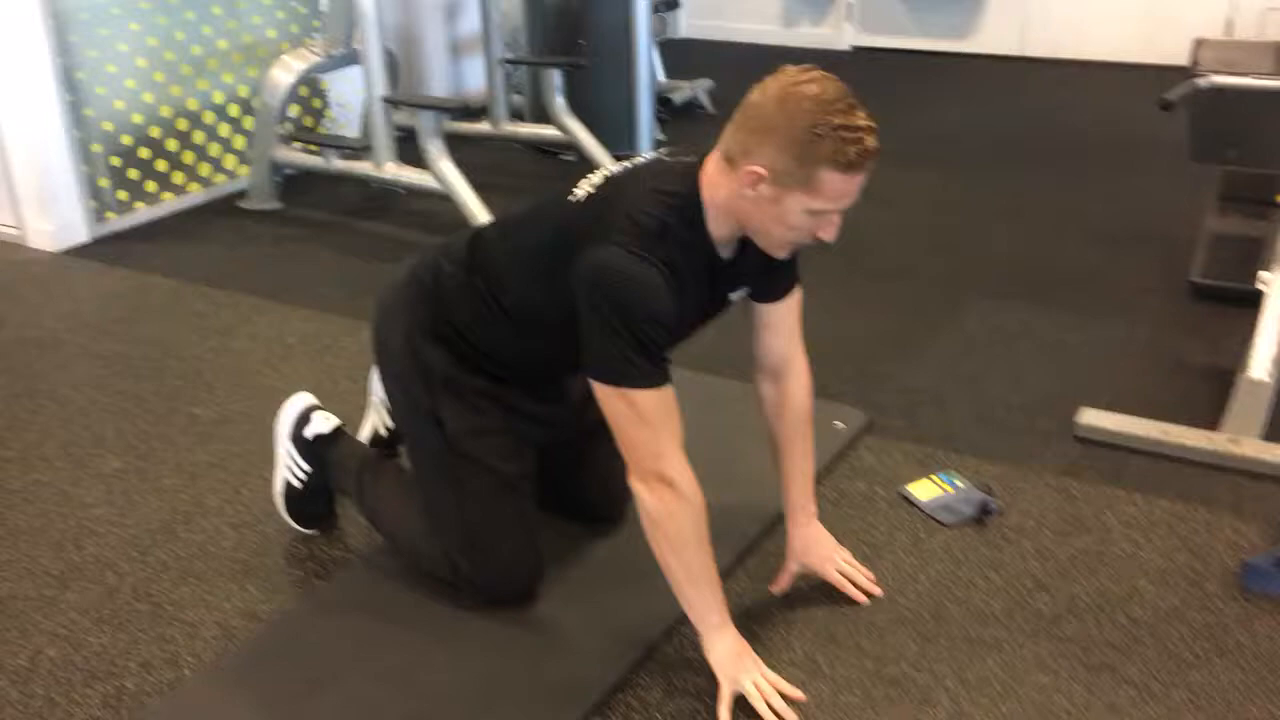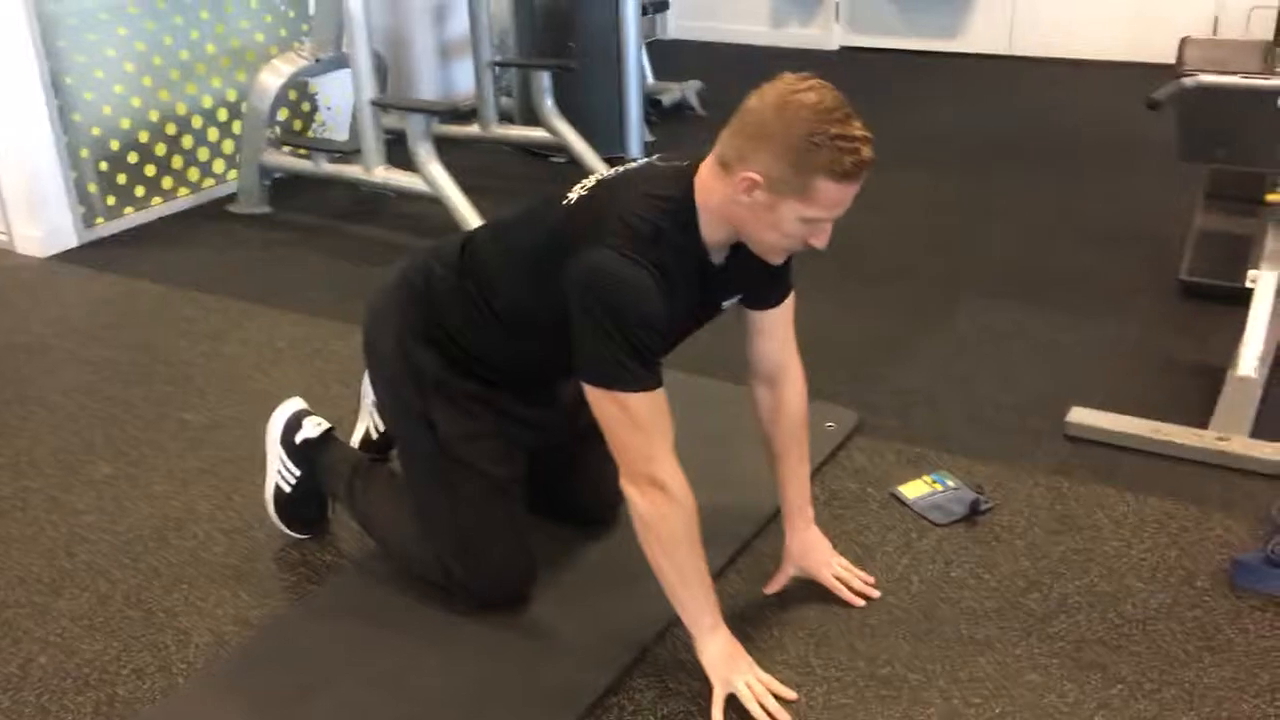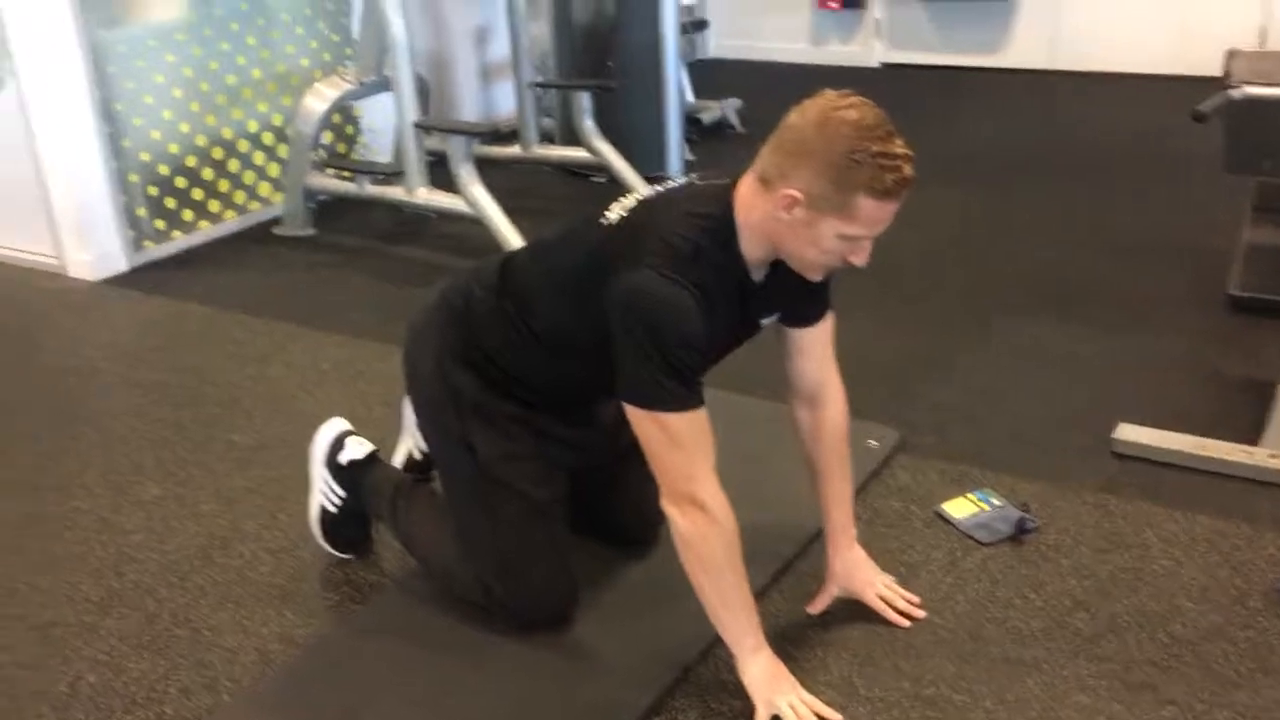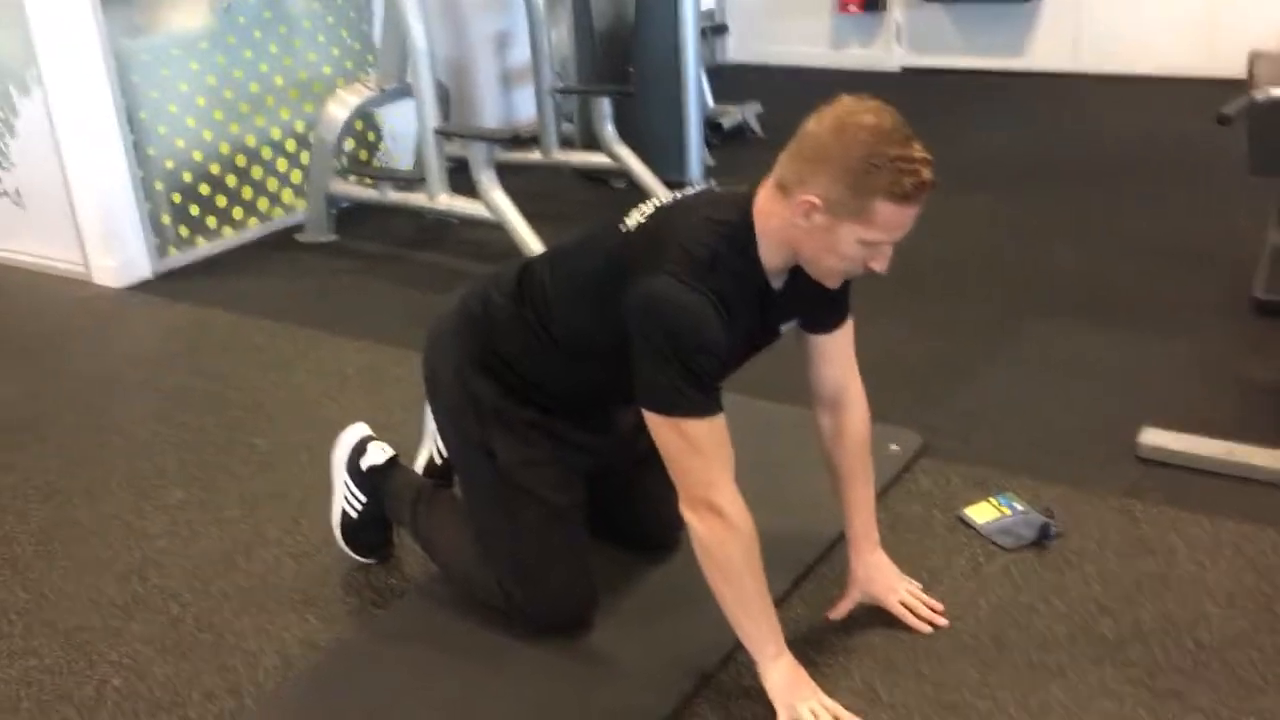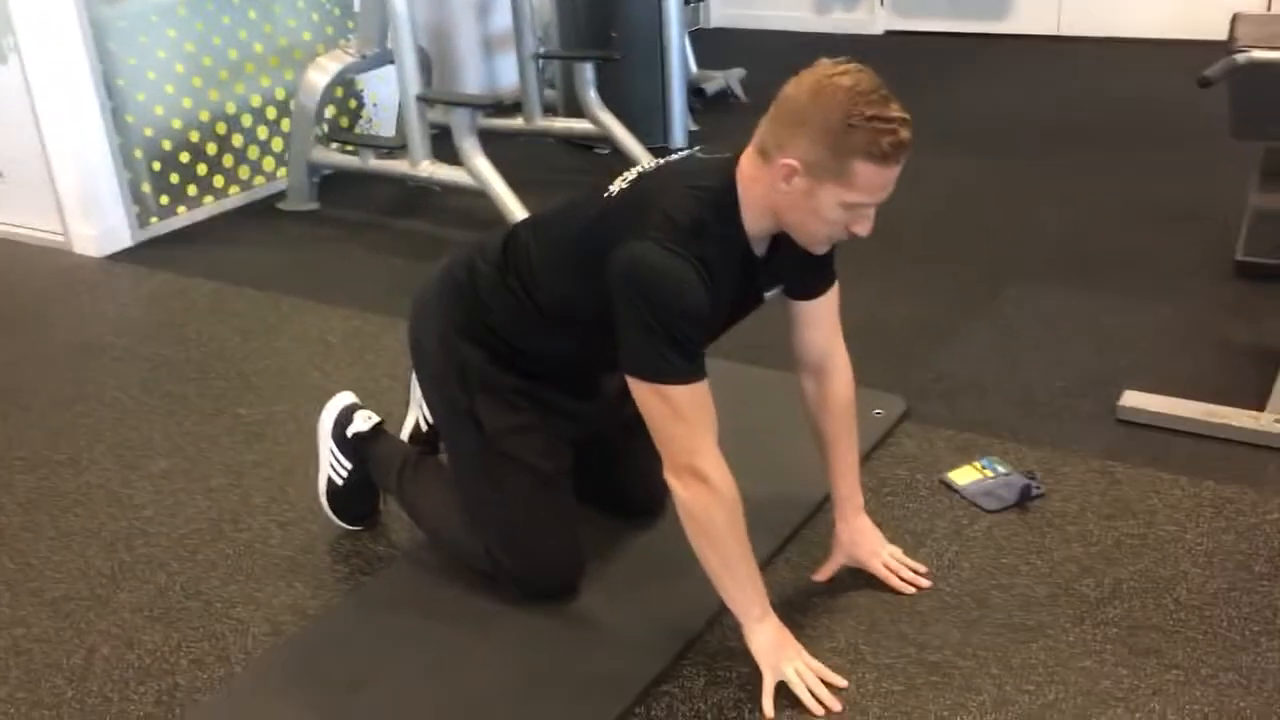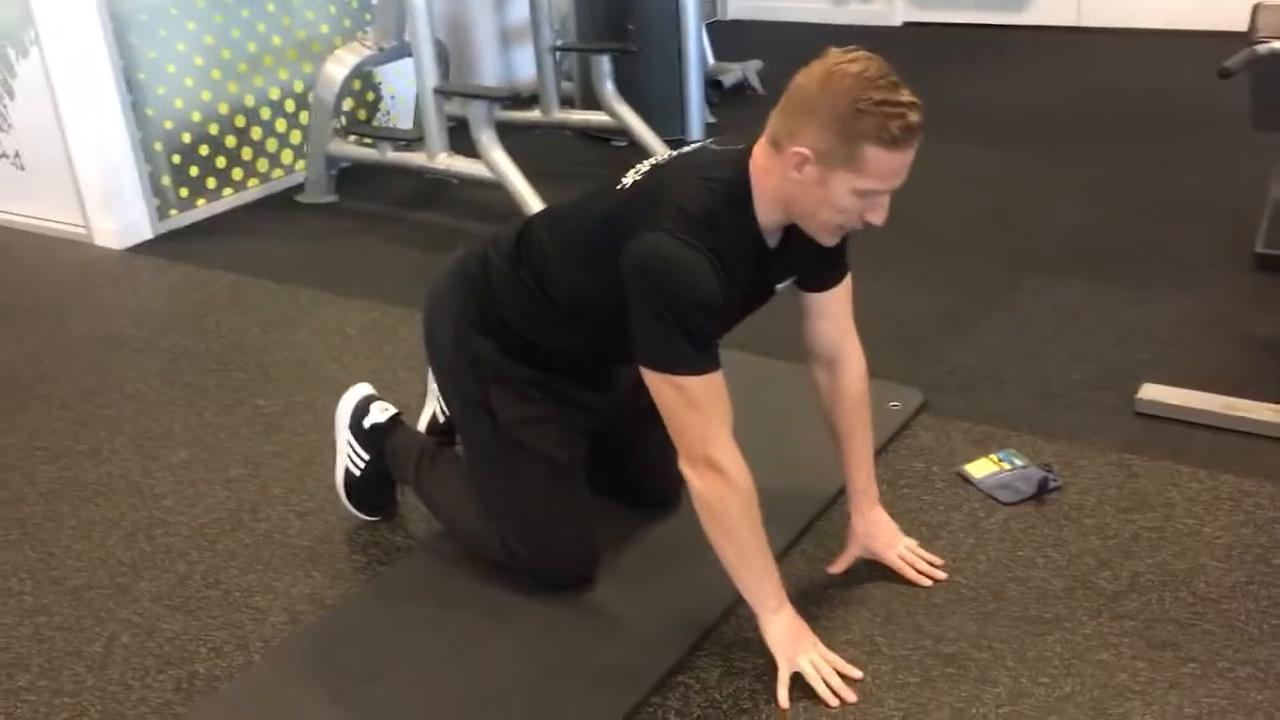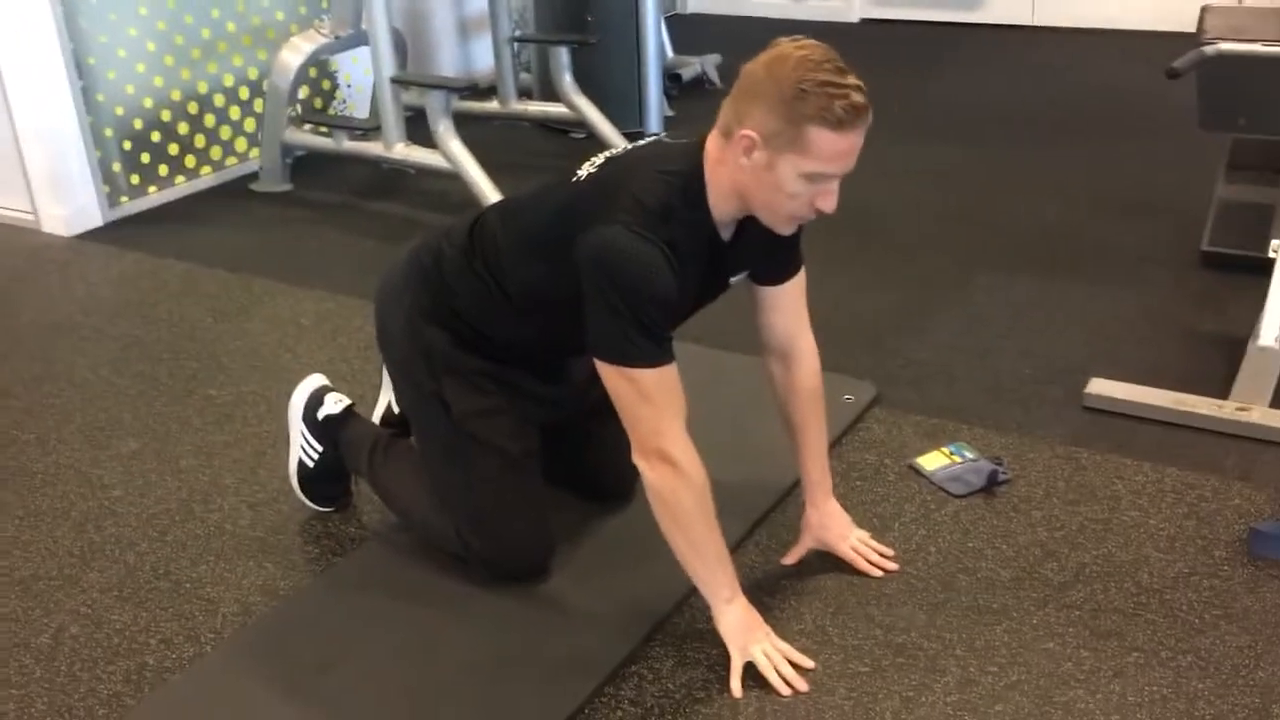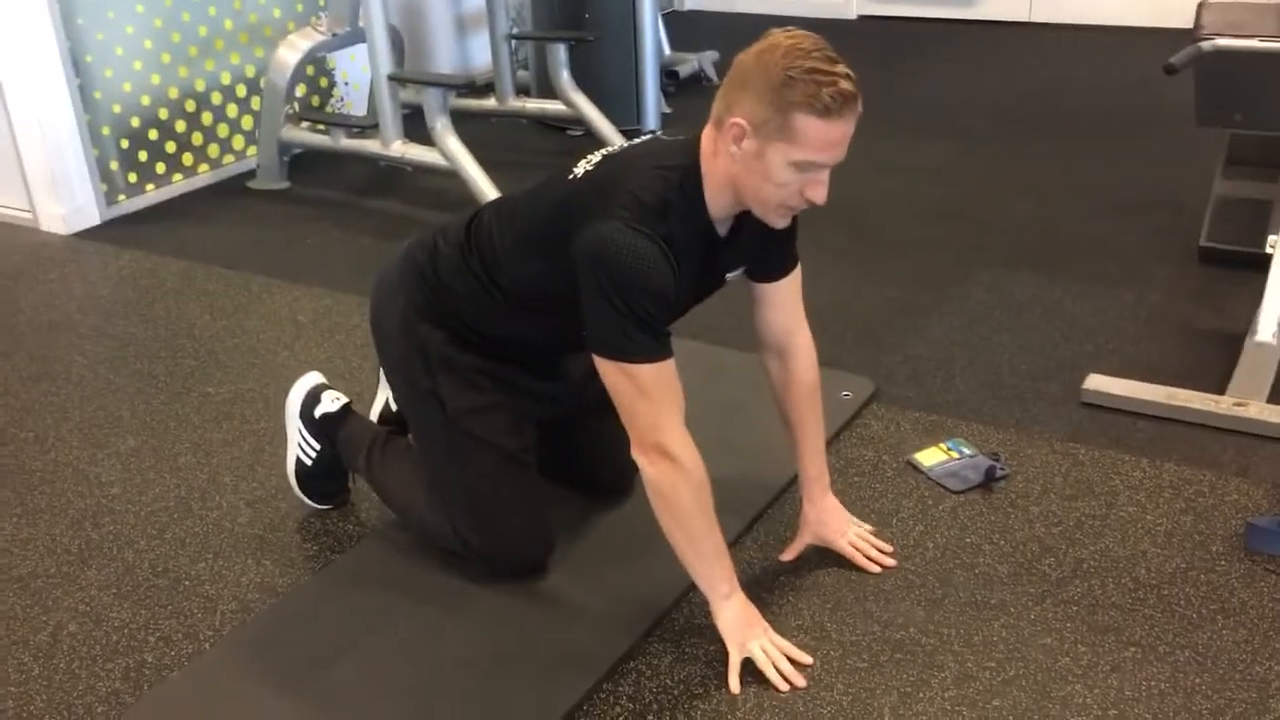
dt=0.2s
person 1, frame 1
left shoulder: (759, 213)
right shoulder: (629, 260)
left elbow: (782, 370)
right elbow: (659, 474)
left wrist: (803, 527)
right wrist: (721, 638)
left hip: (537, 346)
right hip: (441, 341)
left knee: (601, 504)
right knee: (500, 573)
left ankle: (409, 416)
right ankle: (326, 449)
person 1, frame 2
left shoulder: (751, 218)
right shoulder: (621, 265)
left elbow: (777, 376)
right elbow: (651, 478)
left wrist: (802, 530)
right wrist: (713, 640)
left hip: (528, 349)
right hip: (431, 347)
left knee: (592, 508)
right knee: (492, 579)
right ankle: (316, 453)
person 1, frame 3
left shoulder: (790, 236)
right shoulder: (662, 285)
left elbow: (818, 395)
right elbow: (691, 497)
left wrist: (844, 550)
right wrist: (755, 660)
left hip: (567, 373)
right hip: (471, 368)
left knee: (634, 527)
right knee: (534, 599)
right ankle: (360, 474)
person 1, frame 4
left shoulder: (809, 242)
right shoulder: (680, 290)
left elbow: (840, 400)
right elbow: (710, 504)
left wrist: (867, 555)
right wrist: (776, 664)
left hip: (587, 378)
right hip: (491, 371)
left knee: (654, 532)
right knee: (555, 603)
right ankle: (382, 480)
person 1, frame 5
left shoulder: (795, 210)
right shoulder: (663, 257)
left elbow: (824, 365)
right elbow: (694, 470)
left wrist: (852, 520)
right wrist: (762, 627)
left hip: (572, 344)
right hip: (476, 339)
left knee: (639, 498)
right knee: (542, 569)
left ankle: (449, 419)
right ankle: (368, 446)
person 1, frame 6
left shoulder: (810, 201)
right shoulder: (676, 249)
left elbow: (837, 357)
right elbow: (709, 459)
left wrist: (866, 511)
right wrist: (776, 617)
left hip: (586, 334)
right hip: (490, 332)
left knee: (655, 488)
right knee: (558, 559)
left ankle: (467, 413)
right ankle: (384, 438)
person 1, frame 7
left shoulder: (765, 196)
right shoulder: (630, 242)
left elbow: (791, 350)
right elbow: (663, 452)
left wrist: (820, 504)
right wrist: (729, 608)
left hip: (540, 328)
right hip: (442, 324)
left knee: (609, 481)
right knee: (513, 550)
left ankle: (418, 407)
right ankle: (338, 429)
person 1, frame 8
left shoulder: (761, 195)
right shoulder: (627, 238)
left elbow: (787, 346)
right elbow: (662, 447)
left wrist: (818, 500)
right wrist: (728, 603)
left hip: (536, 329)
right hip: (438, 322)
left knee: (609, 476)
right knee: (512, 546)
right ankle: (335, 428)
